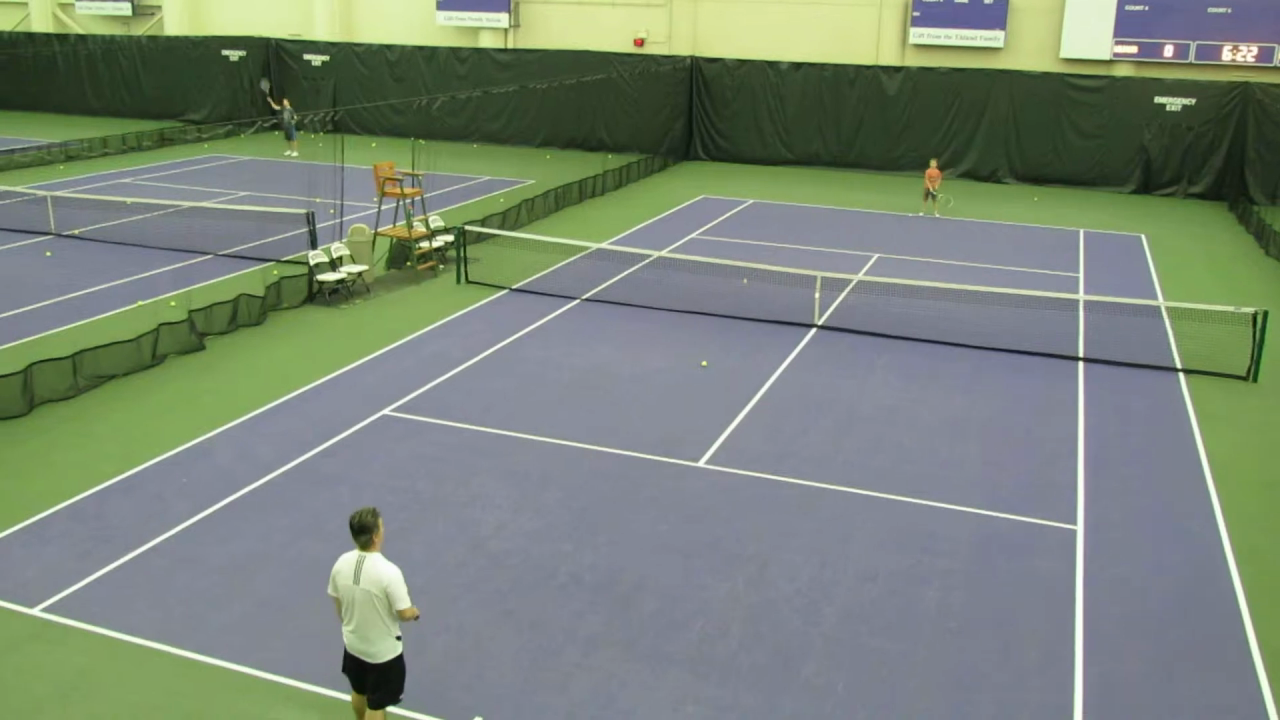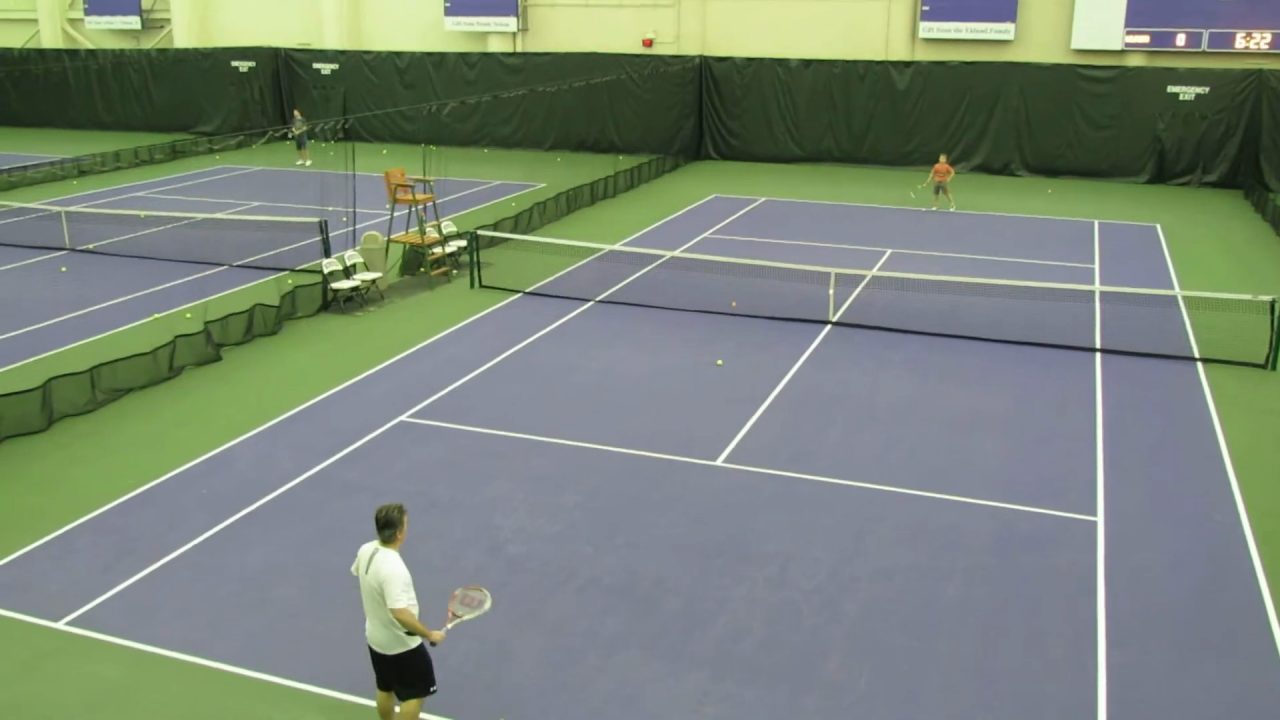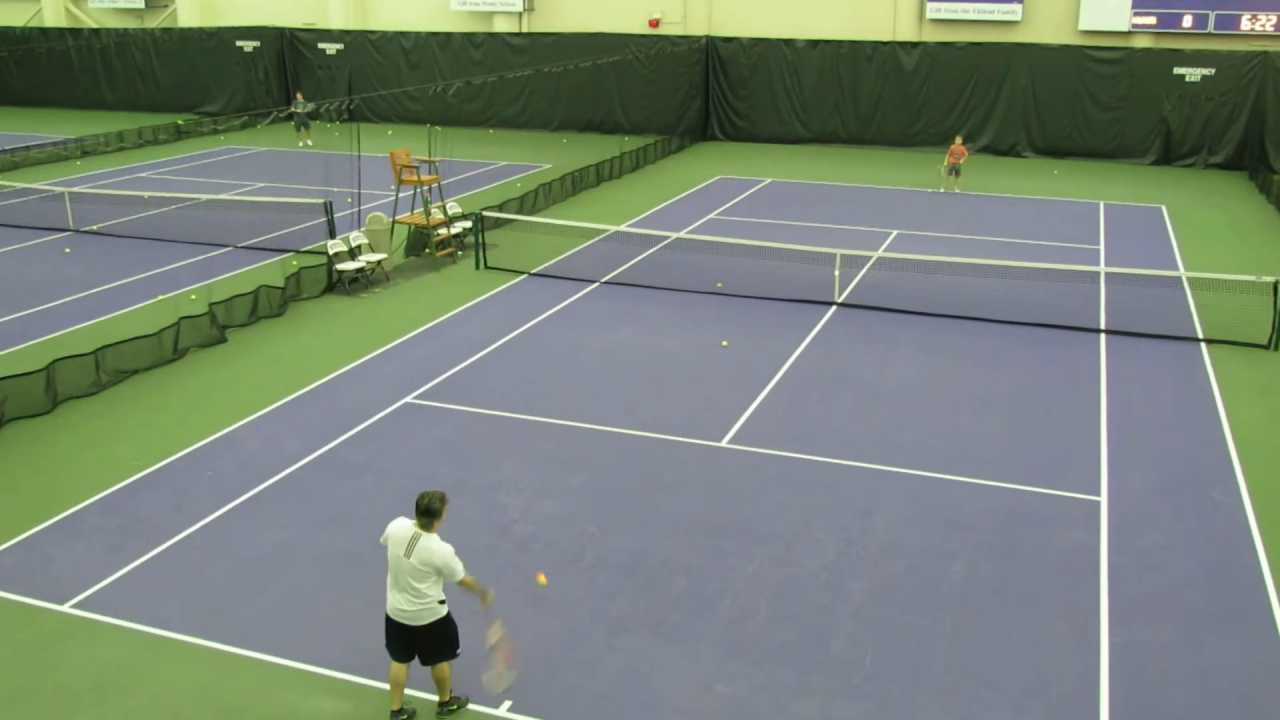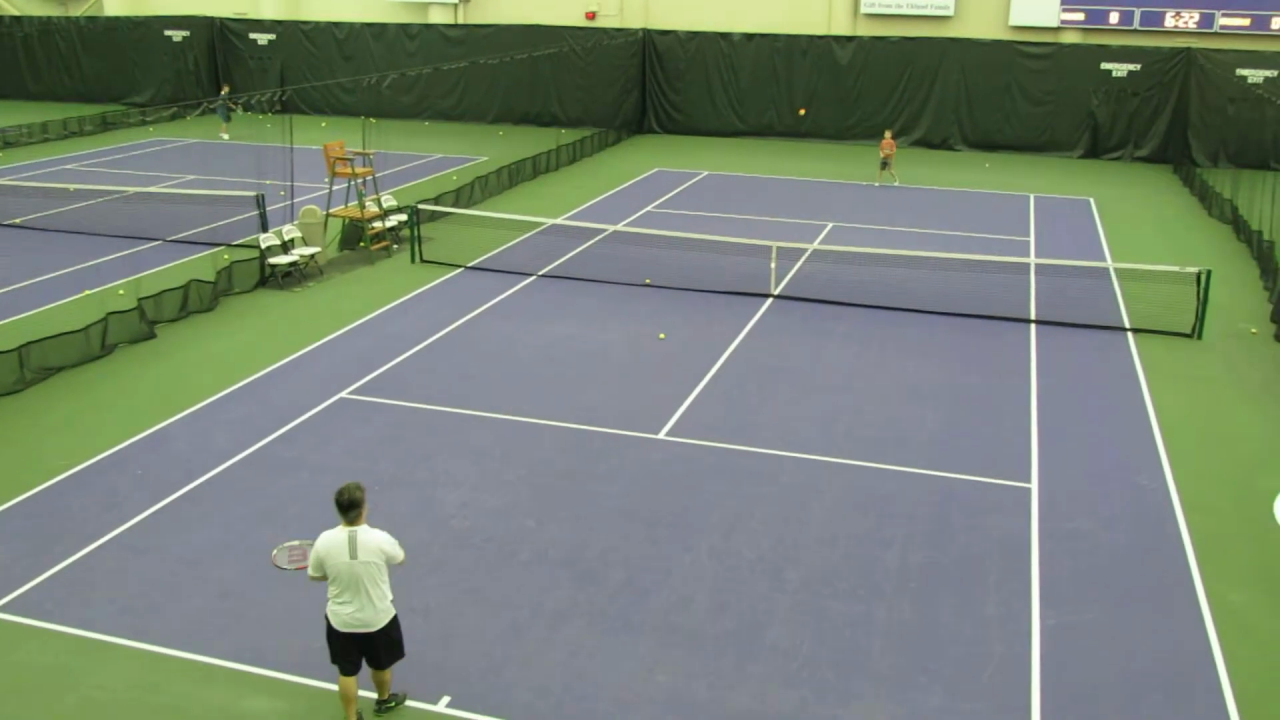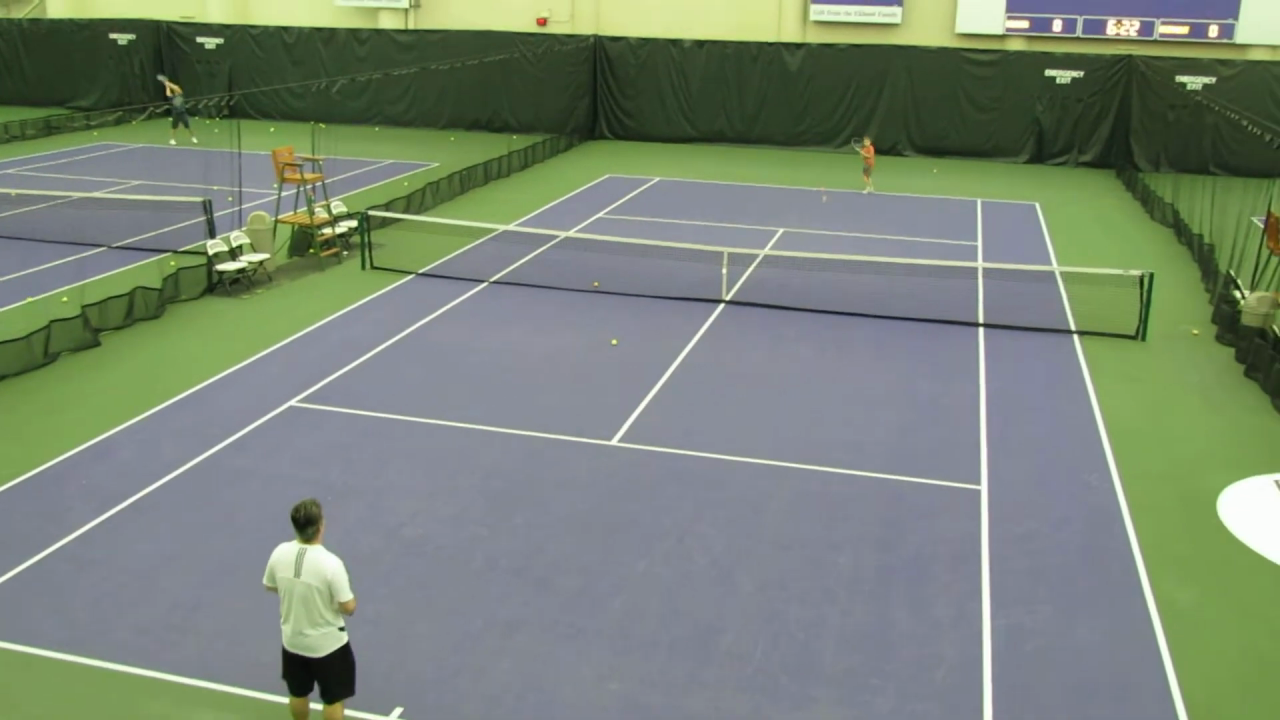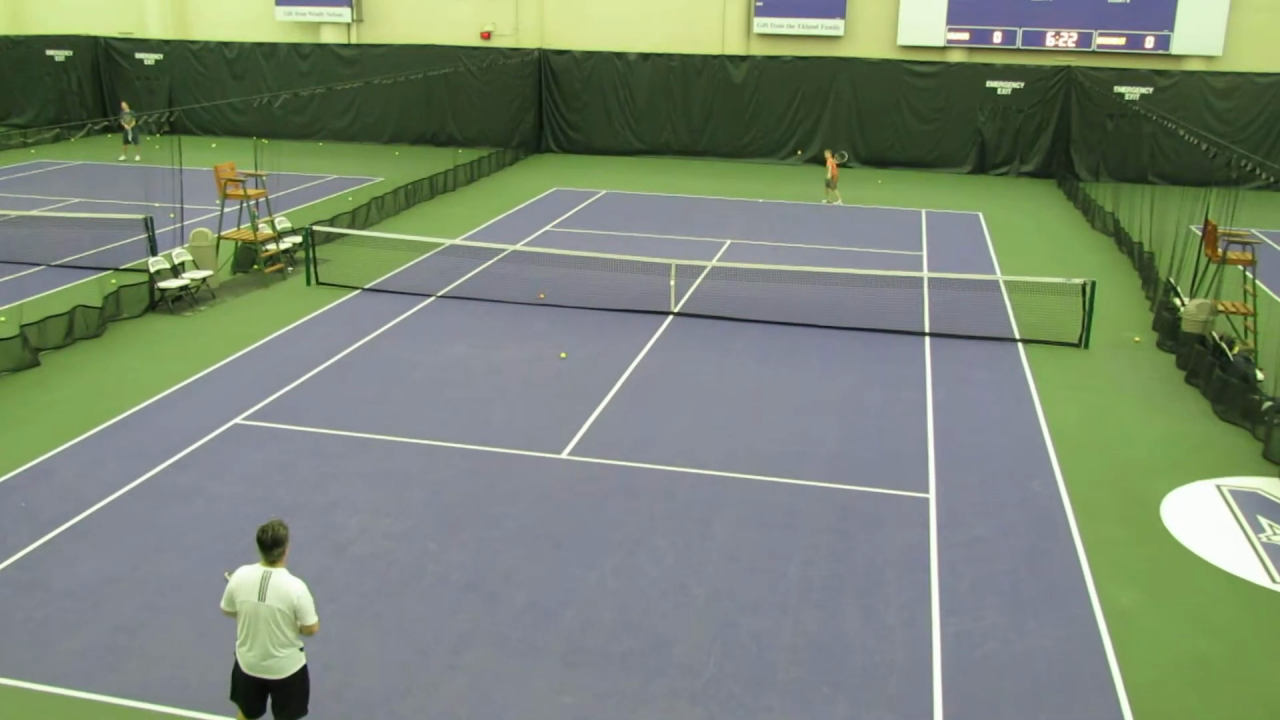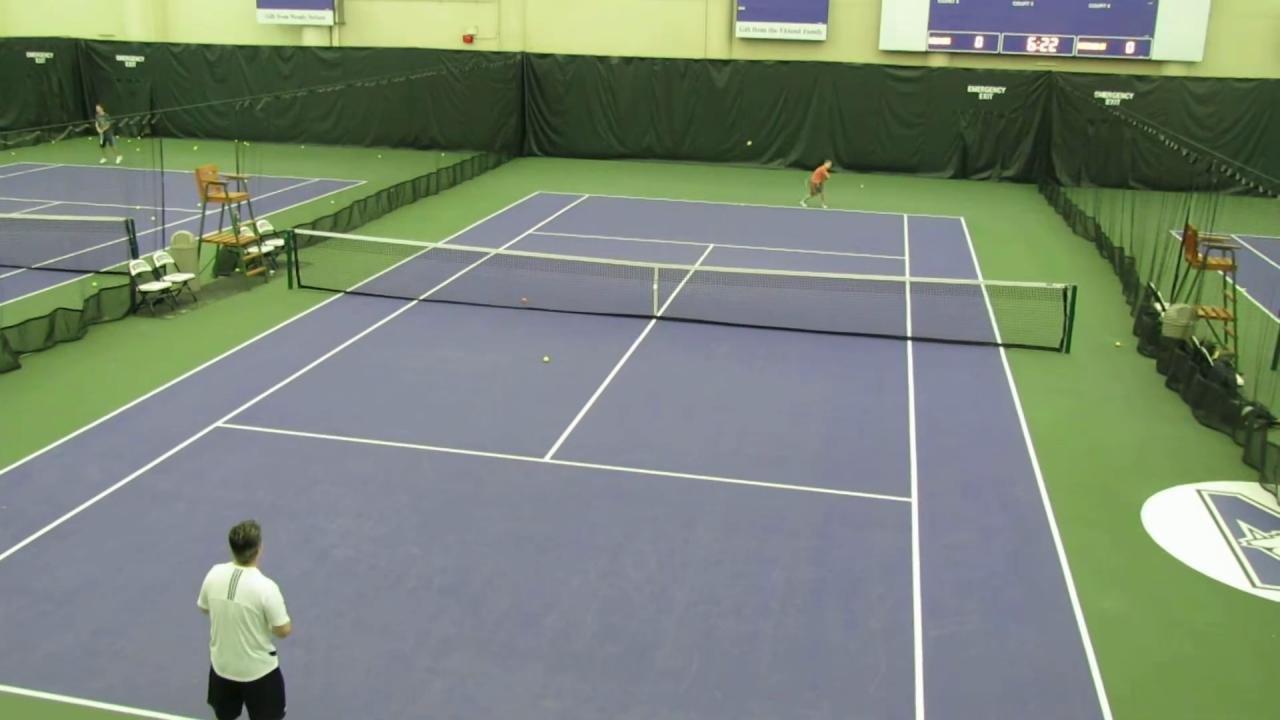
dt=0.7s
person 1, frame 1
left shoulder: (341, 563)
right shoulder: (388, 572)
left elbow: (339, 605)
right elbow: (405, 613)
right wrist: (415, 612)
left hip: (353, 644)
right hip: (383, 651)
left knee: (359, 692)
person 1, frame 2
left shoulder: (366, 550)
right shoulder: (393, 568)
left elbow: (358, 575)
right elbow: (400, 614)
right wrist: (429, 634)
left hip: (376, 638)
right hip: (401, 643)
left knee: (385, 689)
right knee: (414, 695)
person 1, frame 3
left shoulder: (396, 526)
right shoulder: (440, 551)
right elbow: (462, 579)
right wrist: (484, 593)
left hip: (395, 610)
right hip: (429, 615)
left knee: (399, 659)
right knee: (439, 660)
person 1, frame 4
left shoulder: (324, 541)
right shoulder: (380, 540)
left elbow: (315, 576)
right elbow: (399, 559)
left hip: (341, 620)
right hip: (378, 618)
left knee: (347, 672)
right knee: (381, 665)
right ankle: (384, 700)
person 1, frame 5
left shoulder: (280, 553)
right shoulder: (330, 563)
left elbow: (270, 586)
right elbow: (348, 607)
left hip: (292, 641)
right hip: (328, 645)
left knee: (298, 694)
right knee: (333, 700)
person 1, frame 6
left shoulder: (240, 576)
right shoulder: (295, 587)
left elbow: (228, 611)
right elbow: (311, 629)
left hip: (248, 662)
right hip: (285, 667)
person 1, frame 7
left shoulder: (214, 575)
right shoulder: (265, 588)
left elbow: (205, 608)
right elbow: (283, 630)
left hip: (221, 665)
right hip: (258, 670)
